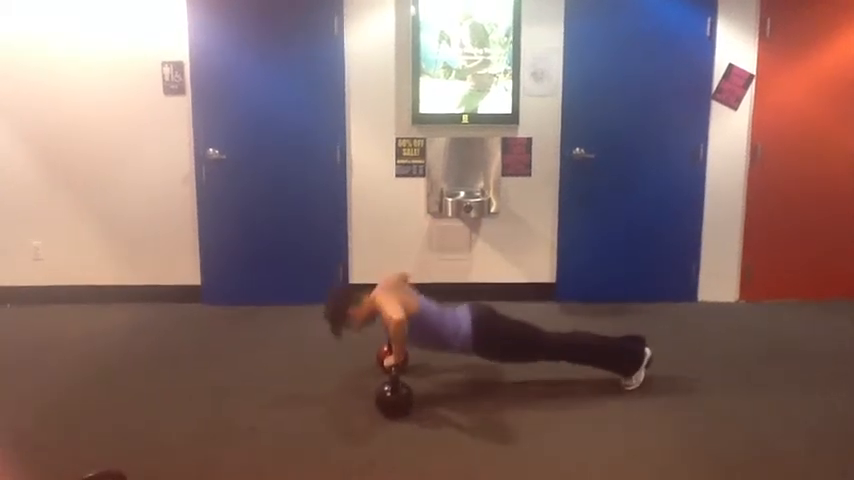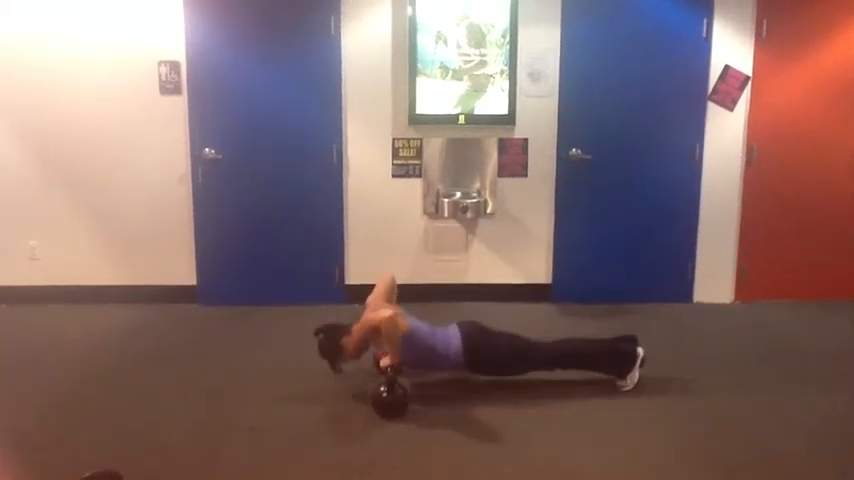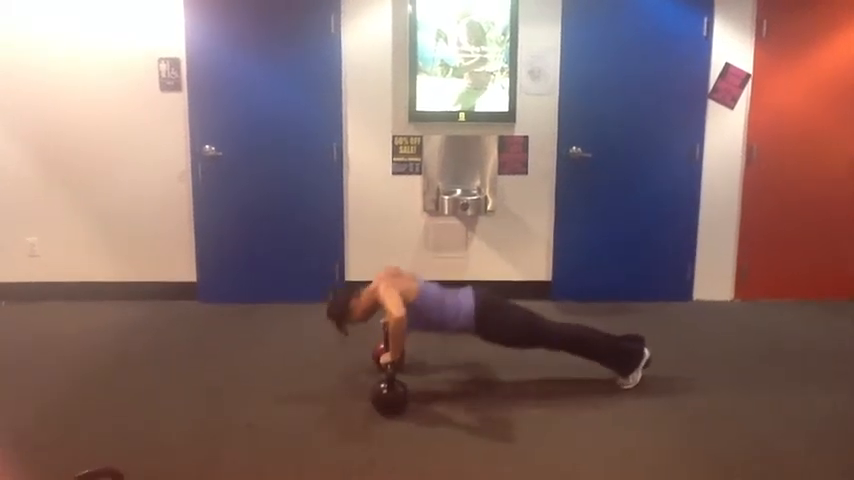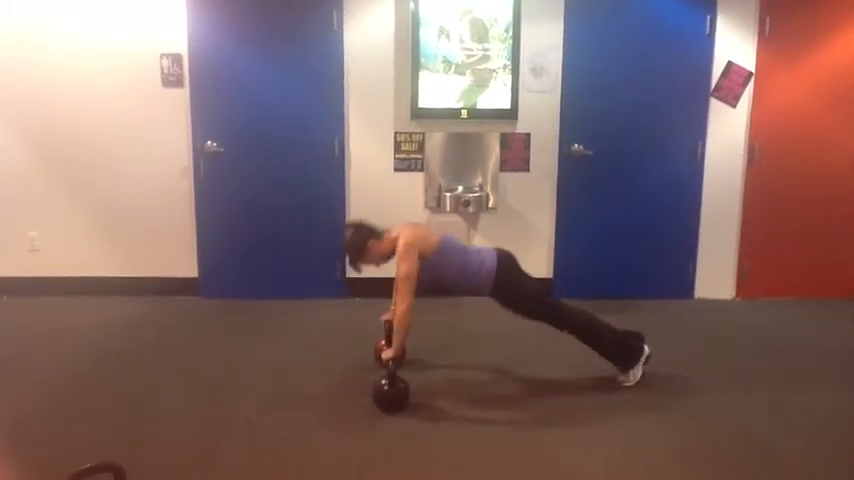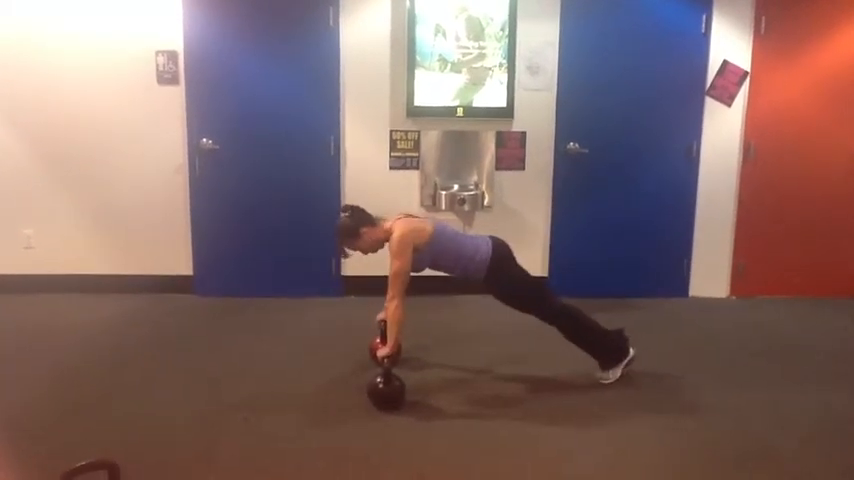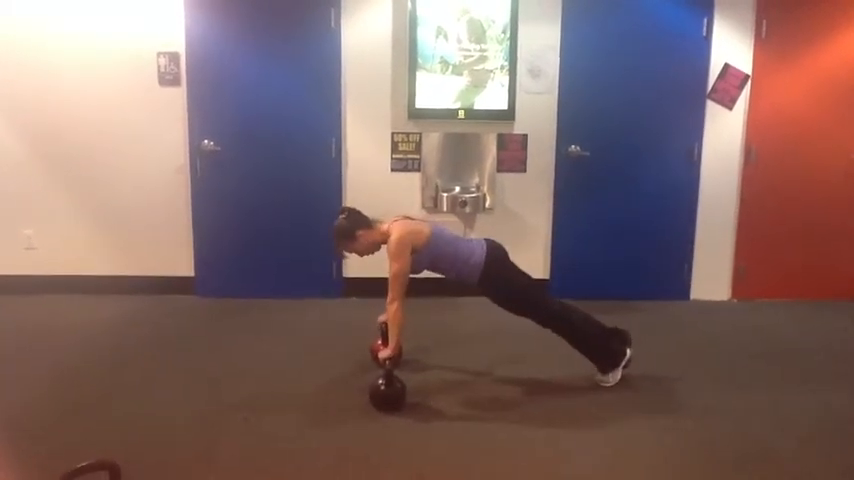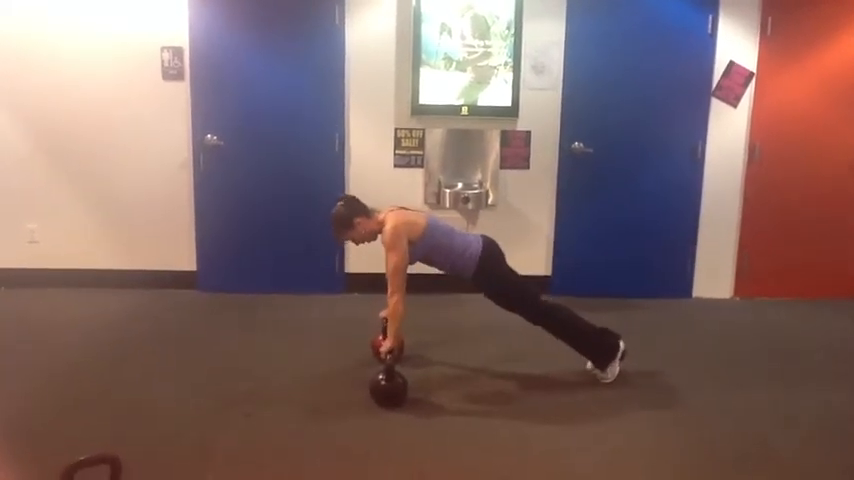
dt=0.3s
person 1, frame 1
left shoulder: (380, 297)
right shoulder: (387, 286)
left elbow: (397, 320)
right elbow: (404, 276)
left wrist: (397, 356)
left hip: (477, 333)
right hip: (473, 319)
left knee: (549, 347)
right knee: (549, 343)
left ankle: (632, 358)
right ankle: (629, 348)
person 1, frame 2
left shoulder: (368, 322)
right shoulder: (373, 307)
left elbow: (388, 316)
right elbow: (389, 278)
left wrist: (393, 357)
left hip: (470, 349)
right hip: (465, 336)
left knee: (542, 355)
right knee: (542, 350)
left ankle: (625, 356)
right ankle: (621, 349)
person 1, frame 3
left shoulder: (381, 290)
right shoulder: (384, 278)
left elbow: (399, 316)
left wrist: (394, 354)
right wrist: (392, 322)
left hip: (480, 315)
right hip: (476, 302)
left knee: (550, 336)
right knee: (550, 333)
left ankle: (630, 356)
right ankle: (627, 346)
person 1, frame 4
left shoulder: (405, 245)
right shoulder: (402, 236)
left elbow: (405, 302)
right elbow: (406, 287)
left wrist: (395, 348)
right wrist: (395, 312)
left hip: (496, 276)
right hip: (495, 267)
left knee: (557, 314)
right knee: (556, 313)
left ankle: (632, 354)
right ankle: (629, 346)
person 1, frame 5
left shoulder: (400, 237)
right shoulder: (396, 226)
left elbow: (396, 296)
right elbow: (397, 289)
left wrist: (391, 346)
right wrist: (389, 312)
left hip: (491, 264)
right hip: (488, 255)
left knee: (548, 309)
right knee: (547, 306)
left ankle: (616, 353)
right ankle: (614, 347)
person 1, frame 6
left shoulder: (397, 240)
right shoulder: (393, 228)
left elbow: (396, 299)
left wrist: (392, 347)
right wrist: (390, 315)
left hip: (487, 268)
right hip: (486, 257)
left knee: (544, 311)
right knee: (544, 305)
left ankle: (613, 356)
right ankle: (614, 341)
person 1, frame 7
left shoulder: (392, 230)
right shoulder: (390, 219)
left elbow: (397, 291)
right elbow: (396, 283)
left wrist: (391, 340)
right wrist: (392, 310)
left hip: (481, 263)
right hip: (479, 252)
left knee: (535, 309)
right knee: (534, 307)
left ankle: (607, 351)
right ankle: (605, 344)
